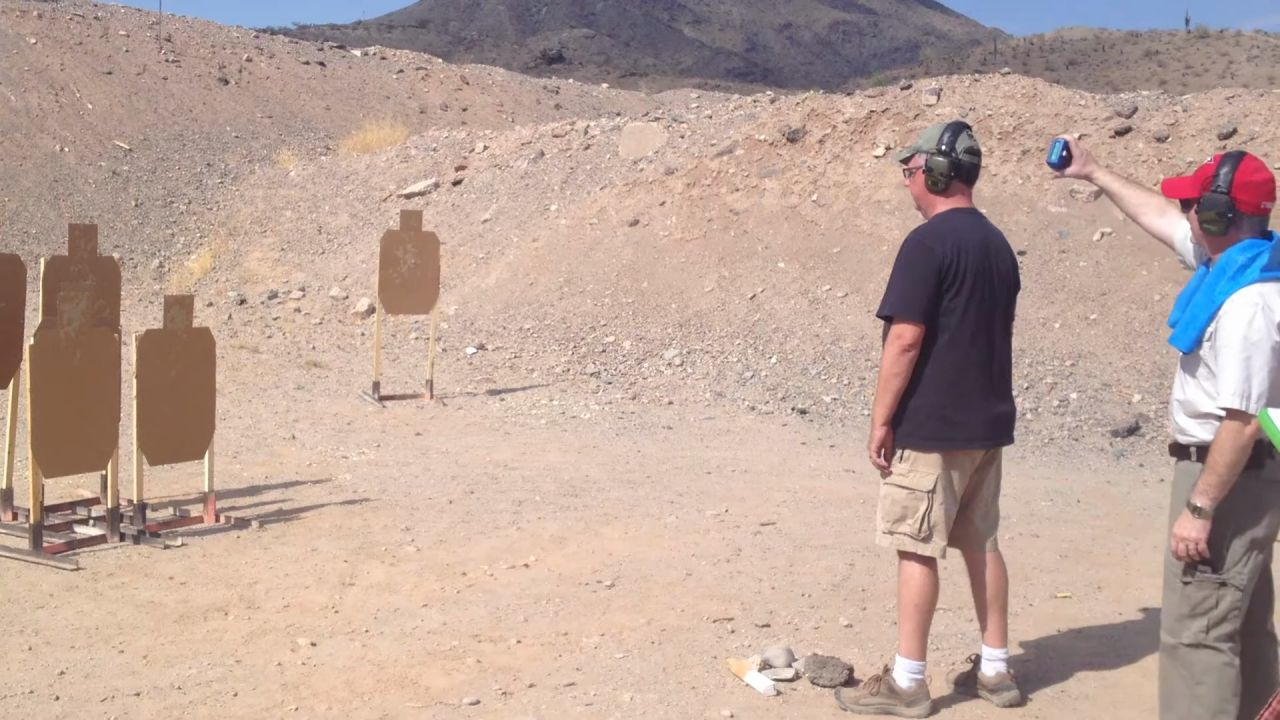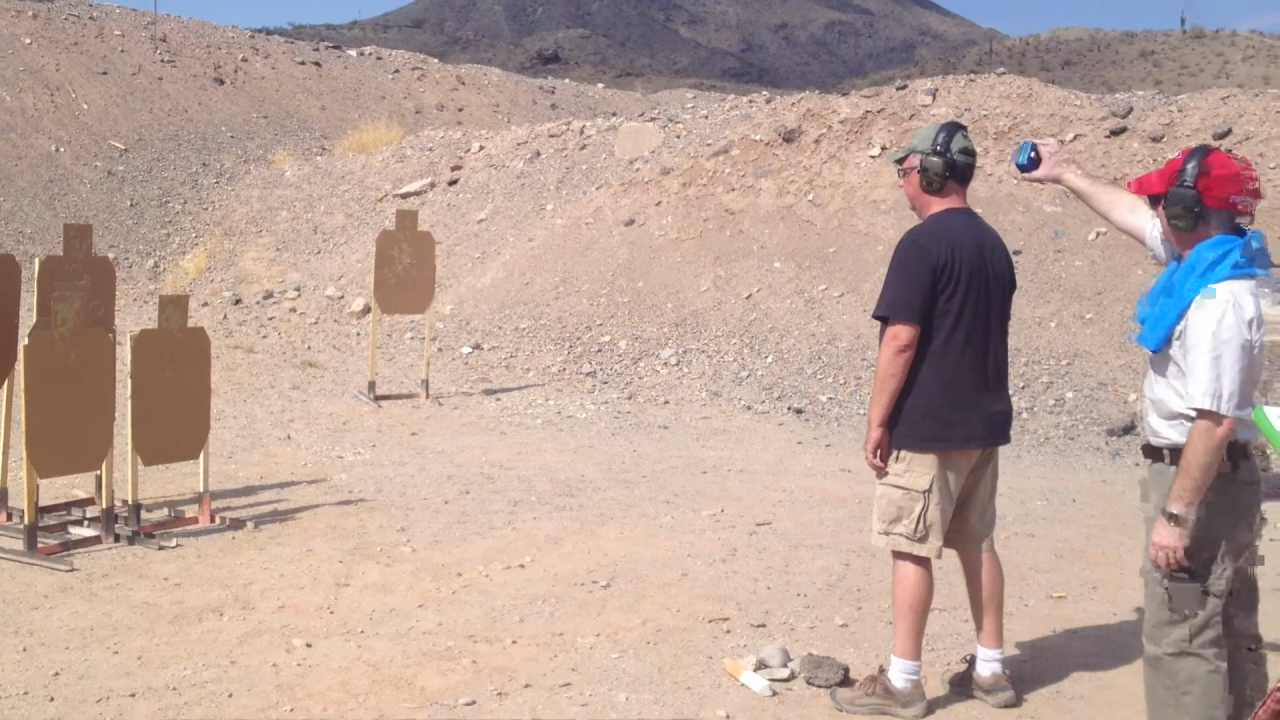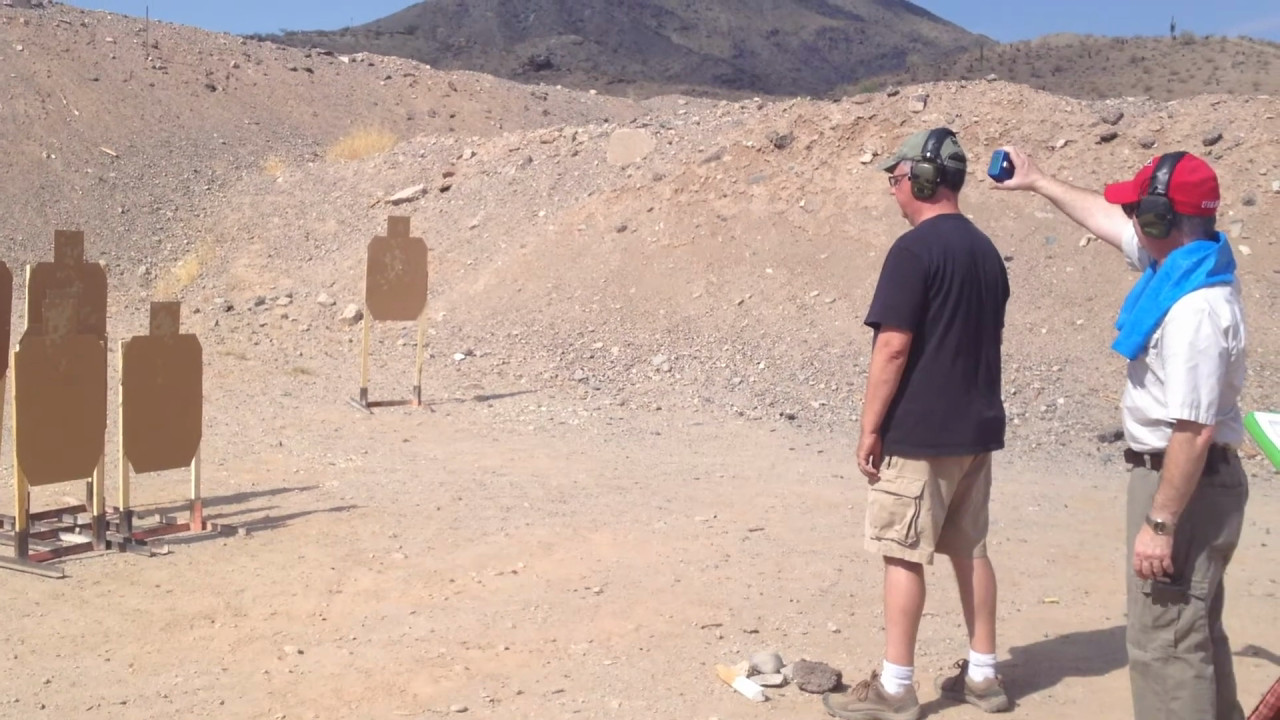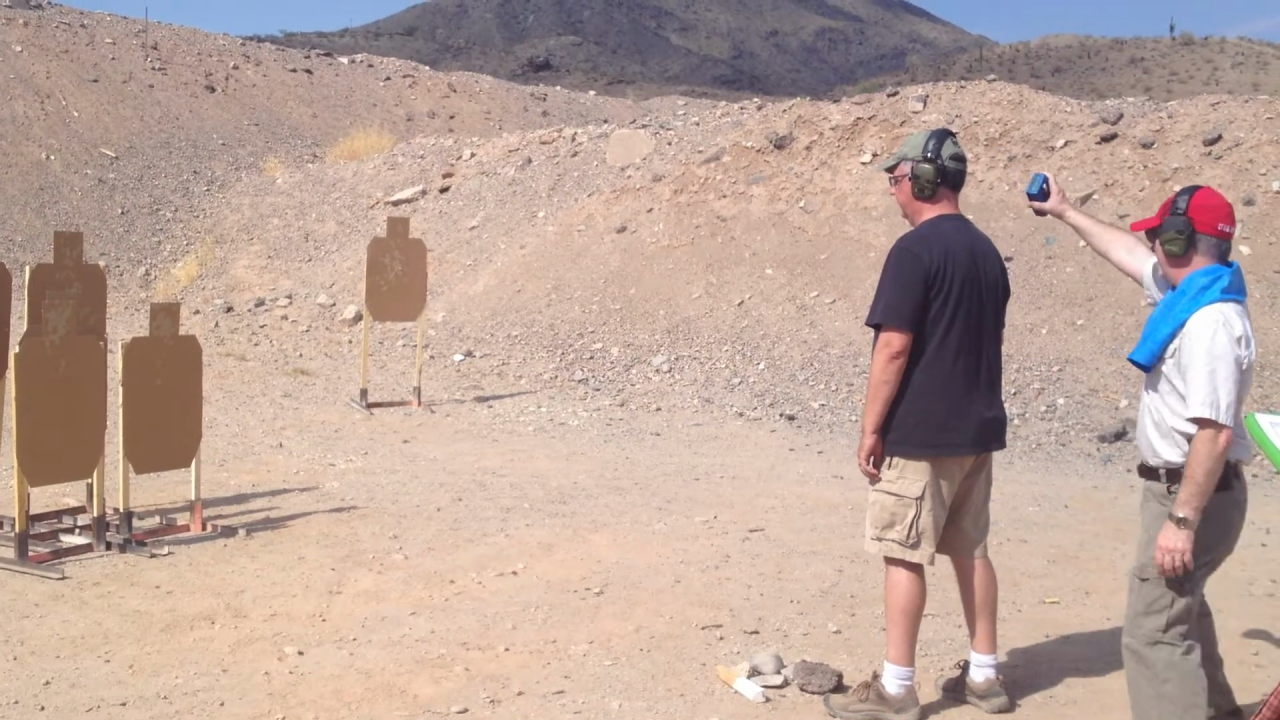
dt=0.5s
person 1, frame 1
left shoulder: (928, 242)
right shoulder: (997, 243)
left elbow: (905, 339)
left wrist: (881, 420)
left hip: (930, 425)
right hip: (987, 422)
left knee: (918, 548)
right knee: (981, 542)
right ankle: (994, 669)
person 1, frame 2
left shoulder: (923, 242)
right shoulder: (993, 243)
left elbow: (901, 339)
left wrist: (877, 421)
left hip: (926, 426)
right hip: (983, 422)
left knee: (911, 548)
right knee: (977, 542)
right ankle: (990, 669)
person 1, frame 3
left shoulder: (915, 249)
right shoulder: (986, 250)
left elbow: (894, 347)
left wrist: (870, 428)
left hip: (918, 433)
right hip: (976, 429)
left knee: (903, 555)
right knee: (969, 548)
person 1, frame 4
left shoulder: (915, 250)
right shoulder: (986, 250)
left elbow: (894, 347)
left wrist: (871, 430)
left hip: (919, 434)
right hip: (976, 430)
left knee: (904, 556)
right knee: (970, 550)
person 2, frame 1
right shoulder: (1231, 266)
right elbow: (1160, 216)
left wrist: (1198, 509)
right wrist: (1094, 172)
left hip: (1226, 479)
left knee: (1195, 633)
person 2, frame 2
left shoulder: (1218, 299)
right shoulder: (1205, 262)
left elbow: (1215, 422)
right elbow: (1128, 209)
left wrist: (1175, 515)
right wrist: (1065, 173)
left hip: (1202, 480)
right hip: (1207, 477)
left knee: (1178, 637)
right knee: (1223, 626)
person 2, frame 3
left shoulder: (1196, 310)
right shoulder: (1181, 264)
left elbow: (1195, 431)
right elbow: (1104, 217)
left wrist: (1159, 524)
right wrist: (1038, 180)
left hip: (1182, 485)
right hip: (1184, 479)
left knee: (1164, 641)
right knee: (1193, 630)
person 2, frame 4
left shoulder: (1211, 322)
right shoulder: (1187, 294)
left elbow: (1213, 431)
right elbow: (1127, 253)
left wrist: (1180, 522)
right wrist: (1065, 212)
left hip: (1191, 495)
right hip: (1171, 487)
left knee: (1153, 634)
right knee: (1173, 609)
